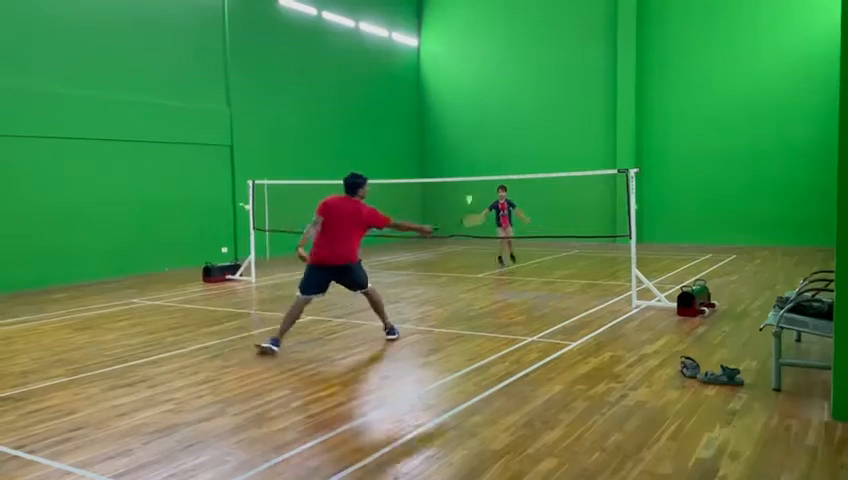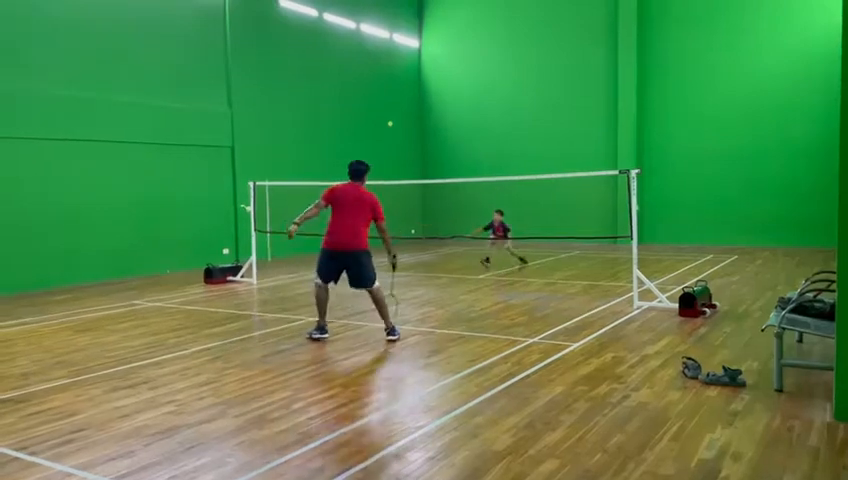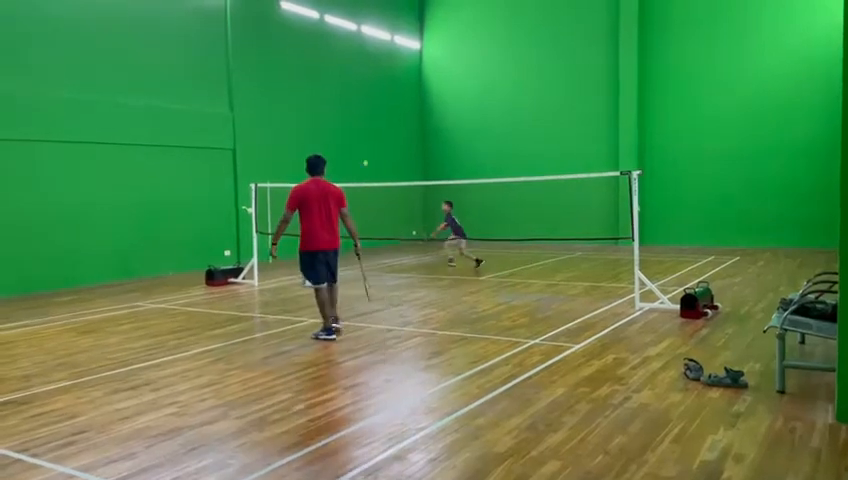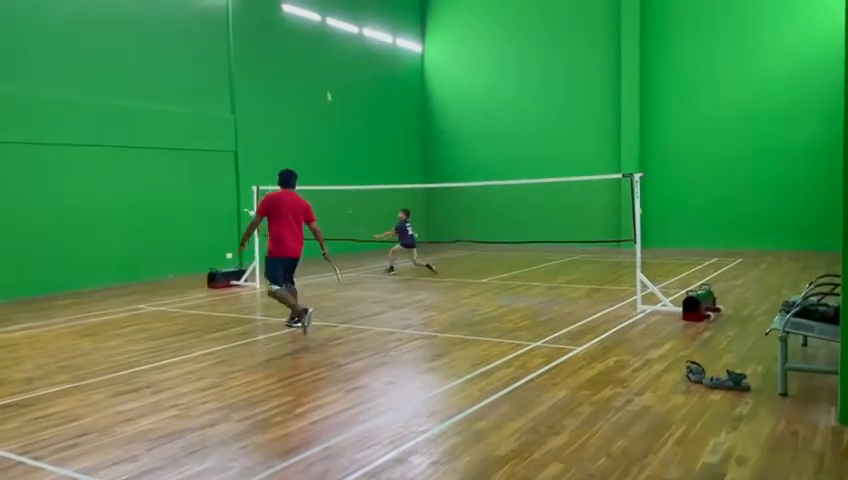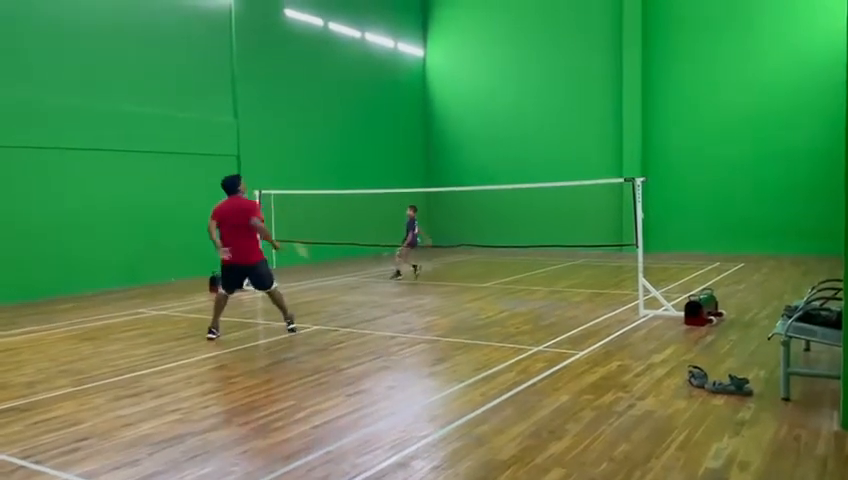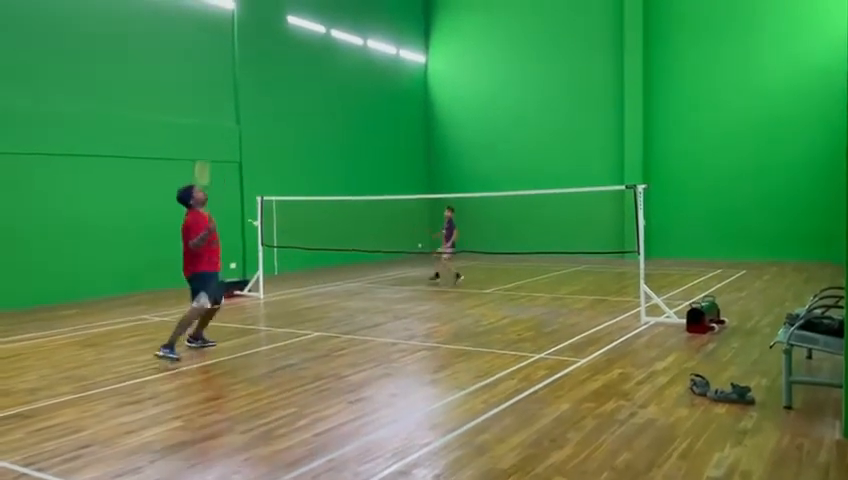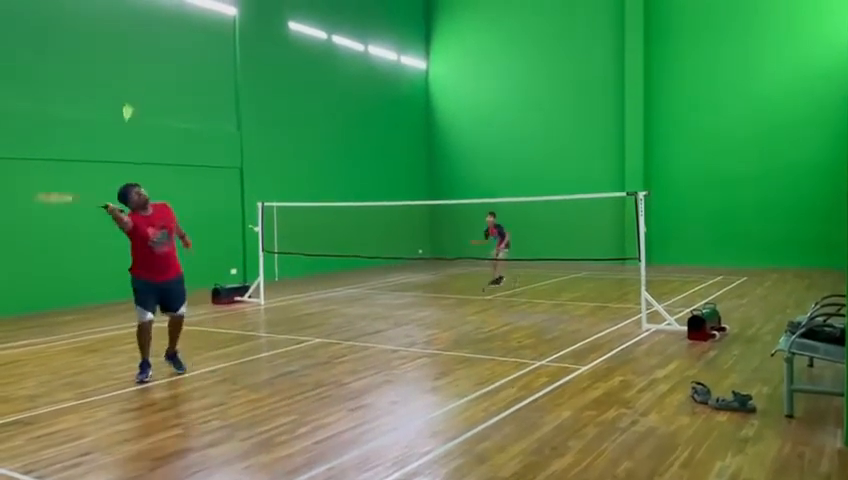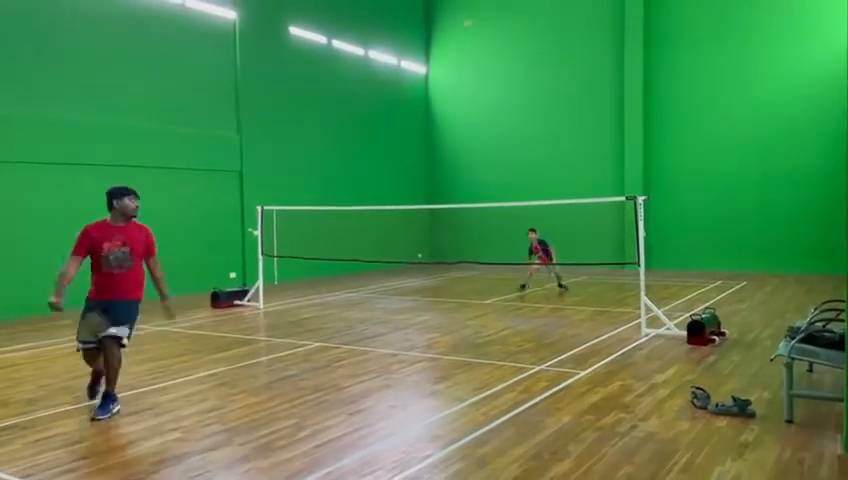
dt=0.4s
person 1, frame 1
left shoulder: (329, 203)
right shoulder: (368, 213)
left elbow: (314, 225)
right elbow: (396, 224)
left wrist: (301, 246)
right wrist: (421, 228)
left hip: (319, 260)
right hip: (346, 261)
left knee: (302, 298)
right knee: (368, 290)
left ankle: (275, 341)
right ankle: (389, 328)
person 1, frame 2
left shoulder: (335, 191)
right shoulder: (372, 199)
left elbow: (316, 208)
right elbow: (382, 229)
left wrist: (296, 223)
right wrist: (391, 254)
left hip: (332, 247)
right hip: (358, 249)
left knee: (321, 284)
right knee: (373, 288)
left ankle: (322, 327)
right ankle: (390, 329)
person 1, frame 3
left shoulder: (299, 191)
right shoulder: (336, 191)
left elbow: (286, 219)
right elbow: (346, 217)
left wrist: (274, 242)
right wrist: (356, 241)
left hip: (310, 246)
right hip: (332, 245)
left knee: (319, 285)
right knee: (331, 283)
left ankle: (328, 328)
right ankle: (335, 319)
person 1, frame 4
left shoulder: (270, 199)
right shoulder: (303, 203)
left elbow: (254, 224)
right elbow: (316, 229)
left wrist: (242, 243)
right wrist: (324, 248)
left hip: (278, 251)
right hip: (296, 251)
left knee: (274, 289)
right knee: (287, 283)
left ankle: (302, 311)
right ankle: (296, 316)
person 1, frame 5
left shoulder: (219, 208)
right shoulder: (249, 204)
left elbow: (212, 229)
right elbow: (257, 225)
left wrist: (220, 247)
right wrist: (272, 242)
left hip: (230, 259)
right hip: (252, 257)
left knee: (224, 291)
right knee: (271, 288)
left ankle: (213, 328)
right ankle: (290, 320)
person 1, frame 6
left shoulder: (201, 214)
right shoulder: (195, 219)
right elbow: (193, 247)
right wrist: (207, 234)
left hip: (209, 270)
right hip: (201, 271)
left knee: (216, 303)
right knee: (201, 307)
left ankle: (196, 337)
right ankle: (169, 346)
person 1, frame 7
left shoulder: (165, 208)
right shoulder: (128, 219)
right elbow: (124, 223)
left wrist: (184, 237)
right wrist: (115, 213)
left hip: (171, 275)
right hip: (143, 278)
left knee: (178, 315)
right knee: (145, 321)
left ankle: (172, 352)
right ankle: (145, 364)
person 1, frame 8
left shoulder: (143, 232)
right shoulder: (92, 231)
left elbow: (154, 266)
right elbow: (72, 263)
left wrist: (164, 297)
right wrist: (58, 294)
left hip: (127, 299)
right hip: (97, 298)
left knee: (110, 342)
right knee: (88, 349)
left ankle: (110, 397)
right ankle: (98, 372)
